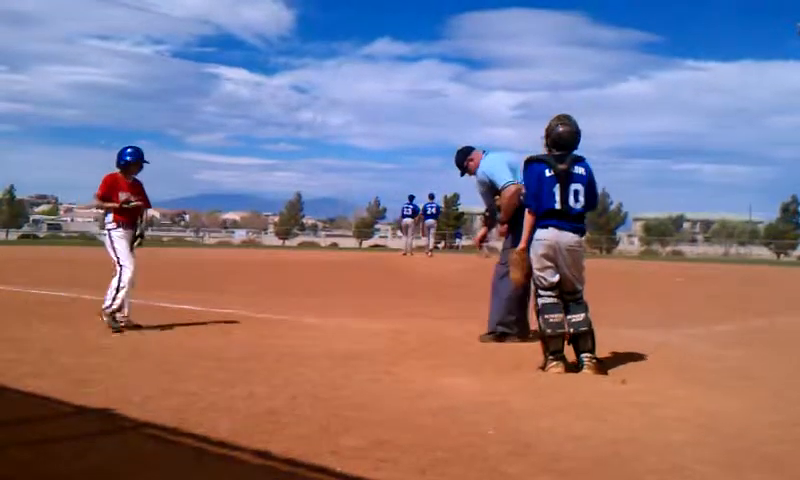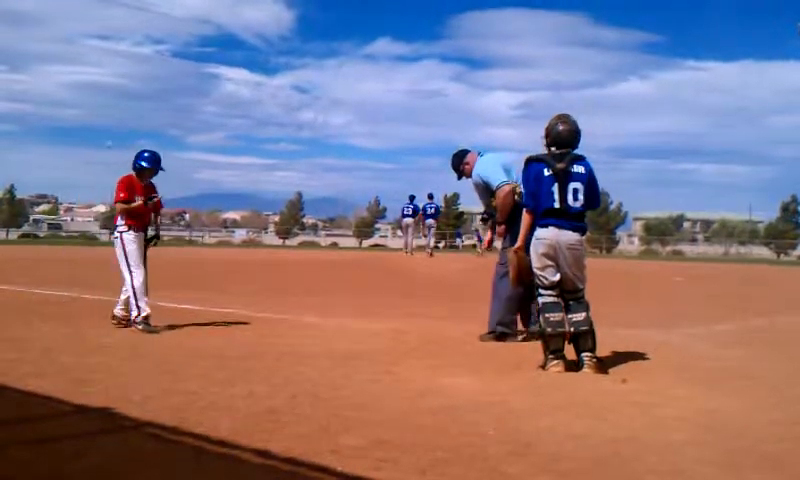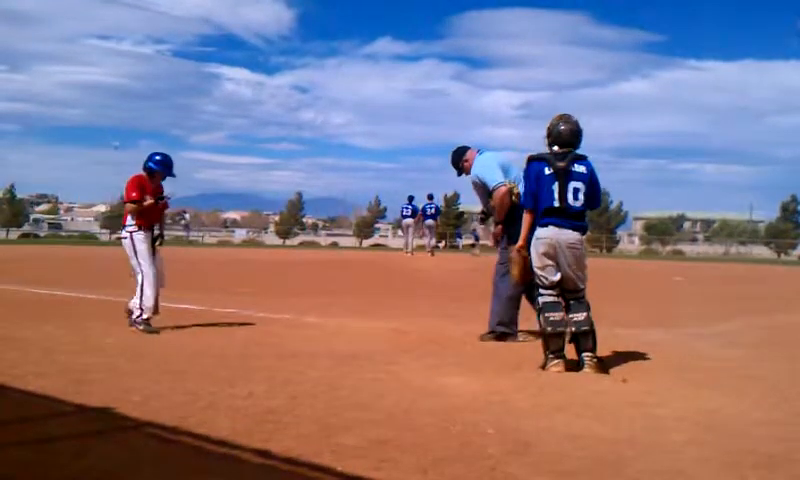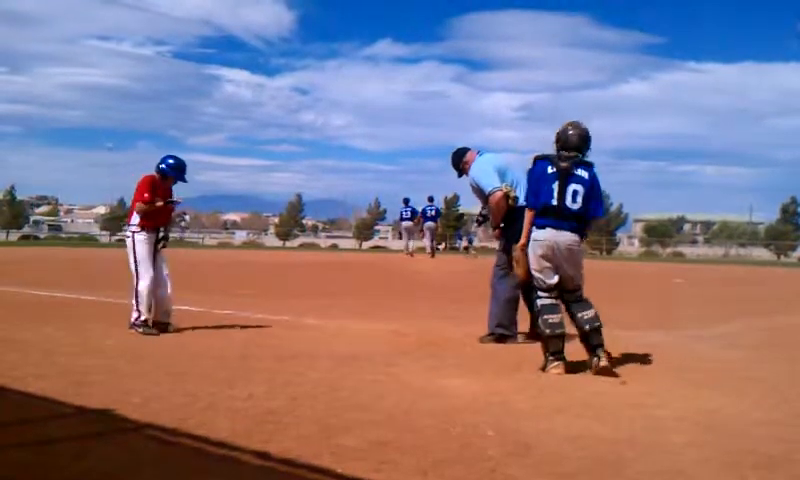
dt=0.2s
person 1, frame 1
left shoulder: (536, 166)
right shoulder: (583, 166)
left elbow: (532, 208)
right elbow: (591, 205)
left wrist: (524, 241)
left hip: (545, 235)
right hip: (573, 237)
left knee: (547, 294)
right knee: (574, 296)
left ankle: (555, 358)
right ankle: (587, 357)
person 1, frame 2
left shoulder: (536, 165)
right shoulder: (584, 166)
left elbow: (530, 208)
right elbow: (593, 204)
left wrist: (521, 239)
left hip: (545, 235)
right hip: (574, 237)
left knee: (548, 294)
right knee: (575, 295)
left ankle: (555, 357)
right ankle: (587, 356)
person 1, frame 3
left shoulder: (537, 164)
right shoulder: (585, 166)
left elbow: (530, 207)
right elbow: (594, 203)
left wrist: (522, 239)
left hip: (545, 234)
right hip: (574, 236)
left knee: (548, 293)
right knee: (576, 295)
left ankle: (555, 357)
right ankle: (588, 356)
person 1, frame 4
left shoulder: (541, 165)
right shoulder: (587, 173)
left elbow: (532, 207)
right elbow: (593, 216)
left wrist: (524, 237)
right wrist: (581, 235)
left hip: (542, 235)
right hip: (571, 238)
left knee: (546, 294)
right knee: (574, 294)
left ankle: (555, 358)
right ankle: (598, 353)
person 2, frame 1
left shoulder: (489, 165)
right shoulder: (492, 162)
left elbow: (511, 191)
right elbow: (496, 204)
left wrist: (504, 222)
right wrist: (485, 228)
left hip: (522, 220)
right hip: (525, 220)
left knee: (507, 274)
left ankle: (503, 329)
right ankle: (519, 327)
person 2, frame 2
left shoulder: (481, 168)
right shoulder: (490, 160)
left elbow: (505, 191)
left wrist: (501, 222)
right wrist: (492, 229)
left hip: (522, 218)
left knee: (507, 274)
left ankle: (502, 330)
right ankle: (532, 325)
person 2, frame 3
left shoulder: (479, 167)
right shoulder: (491, 158)
left elbow: (502, 192)
left wrist: (498, 222)
right wrist: (500, 222)
left hip: (520, 218)
left knee: (506, 274)
left ankle: (503, 330)
person 2, frame 4
left shoulder: (477, 170)
right shoulder: (491, 158)
left elbow: (498, 197)
left wrist: (495, 226)
right wrist: (499, 223)
left hip: (519, 221)
left knee: (504, 276)
left ankle: (502, 331)
person 3, frame 1
left shoulder: (138, 185)
right shoulder: (110, 179)
left elbow: (142, 209)
right elbow: (98, 204)
left wrist: (141, 230)
right wrist: (121, 205)
left hip: (130, 231)
right hip: (114, 230)
left knee: (125, 272)
right knee: (126, 269)
left ankle: (119, 315)
right ankle: (111, 310)
person 3, frame 2
left shoulder: (151, 186)
right shoulder: (126, 181)
left elbow: (156, 211)
right elbow: (119, 208)
left wrist: (156, 231)
right wrist: (142, 203)
left hip: (141, 234)
right hip: (125, 233)
left knee: (138, 276)
right knee: (136, 274)
left ankle: (119, 314)
right ankle: (138, 317)
person 3, frame 3
left shoulder: (158, 186)
right shoulder: (136, 181)
left elbow: (160, 210)
right elbow: (130, 208)
left wrist: (161, 231)
right wrist: (152, 201)
left hip: (149, 233)
right hip: (135, 233)
left knee: (156, 277)
right knee: (147, 275)
left ankle: (136, 307)
right ankle: (139, 318)
person 3, frame 4
left shoulder: (167, 188)
right shoulder: (148, 181)
left elbow: (167, 213)
right elbow: (140, 208)
left wrist: (165, 234)
right wrist: (162, 204)
left hip: (154, 235)
right hip: (139, 234)
left knee: (163, 278)
right knee: (145, 277)
left ankle: (160, 320)
right ankle: (138, 320)
